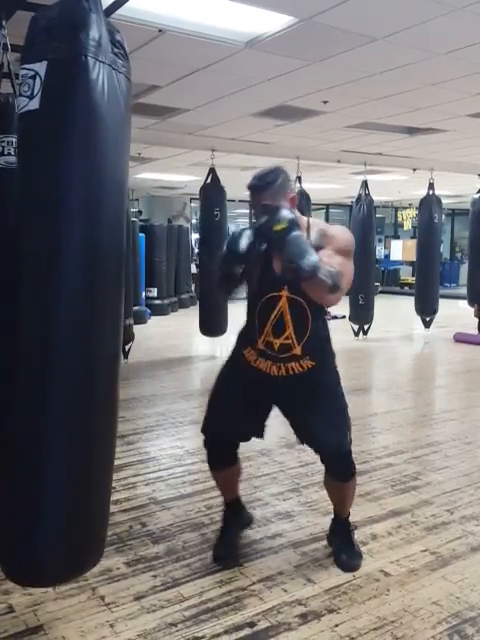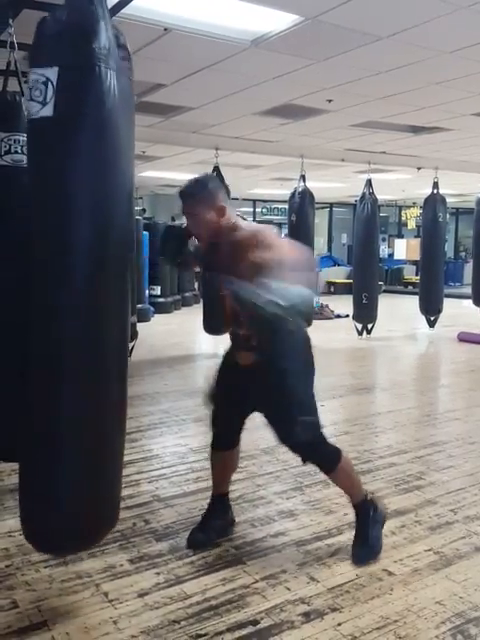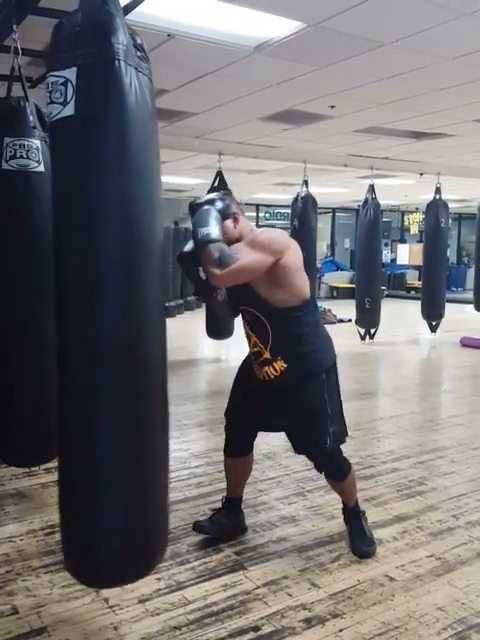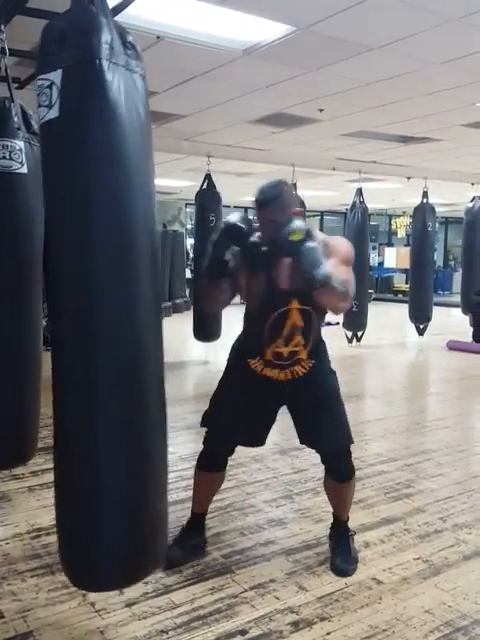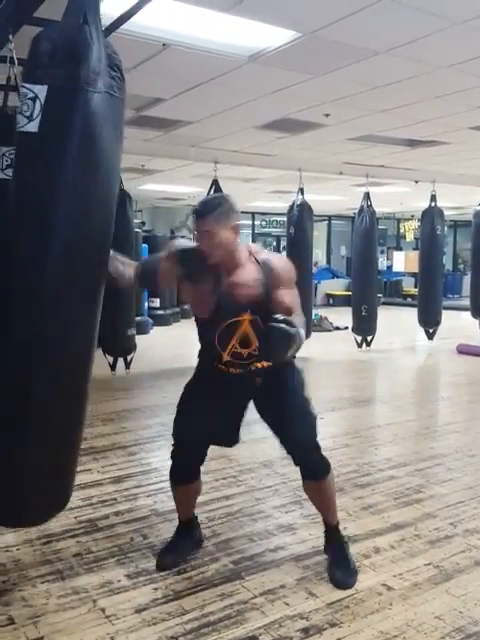
dt=1s
person 1, frame 1
left shoulder: (333, 237)
right shoulder: (254, 238)
left elbow: (329, 294)
right elbow: (222, 286)
left wrist: (290, 237)
right wrist: (231, 260)
left hip: (309, 365)
right hip: (251, 359)
left knee: (337, 453)
right knee: (218, 440)
left ankle: (341, 528)
right ankle: (234, 514)
person 1, frame 2
left shoulder: (256, 239)
right shoulder: (216, 241)
left elbow: (297, 263)
left hip: (278, 354)
right hip: (247, 351)
left knee: (306, 442)
right knee: (224, 426)
left ankle: (367, 511)
right ankle: (219, 510)
person 1, frame 3
left shoulder: (269, 241)
right shoulder: (237, 251)
left elbow: (220, 273)
right elbow: (223, 298)
left wrist: (207, 225)
right wrist: (195, 268)
left hip: (307, 366)
right hip: (264, 362)
left knee: (324, 452)
right knee: (236, 433)
left ankle: (354, 515)
right ankle: (232, 513)
person 1, frame 4
left shoulder: (333, 247)
right shoulder: (248, 250)
left elbow: (340, 302)
right elbow: (211, 303)
left wrist: (306, 251)
right wrist: (221, 249)
left hip: (309, 368)
right hip: (252, 367)
left knee: (338, 455)
right knee: (215, 447)
left ankle: (341, 533)
right ankle: (194, 529)
person 1, frame 5
left shoulder: (273, 267)
right shoulder: (187, 258)
left elbow: (296, 318)
right elbow: (138, 275)
left wrist: (292, 335)
left hip: (272, 367)
right hip: (217, 372)
left knee: (309, 455)
right knee: (185, 456)
left ankle: (335, 541)
right ankle: (187, 529)
